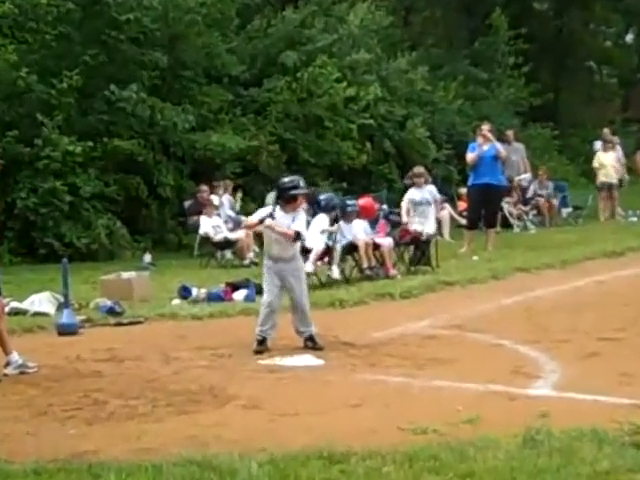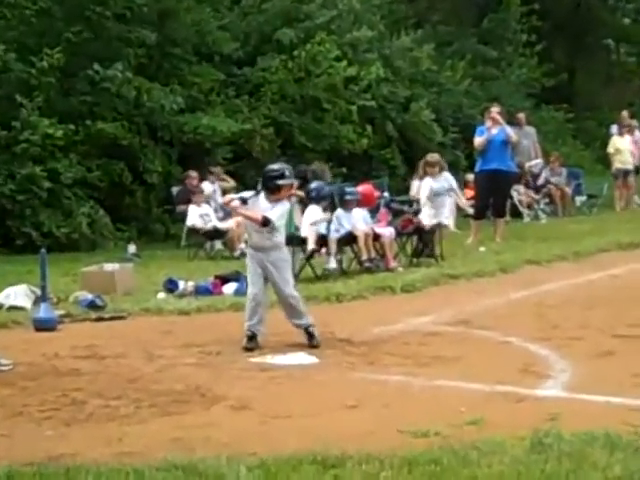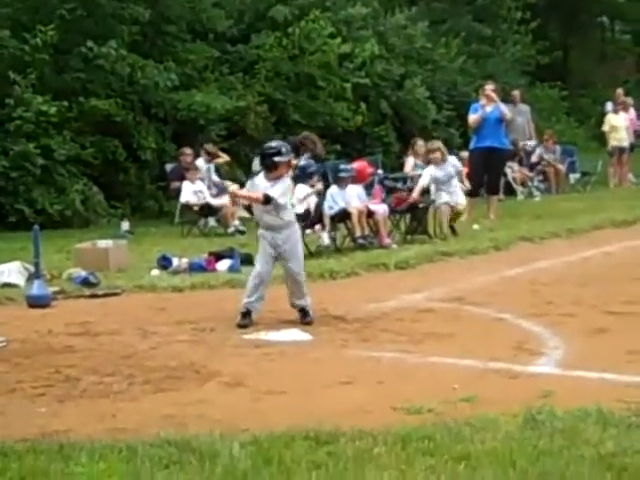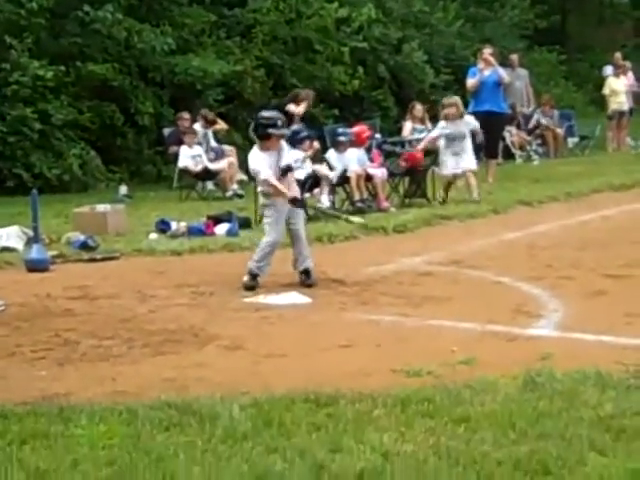
dt=0.3s
person 1, frame 1
left shoulder: (300, 214)
right shoulder: (268, 211)
left elbow: (297, 235)
right elbow: (247, 224)
left wrist: (274, 227)
right wrist: (261, 221)
left hip: (293, 263)
right hip: (272, 263)
left knee: (301, 300)
right knee: (269, 300)
left ankle: (307, 335)
right ankle: (262, 337)
person 1, frame 2
left shoulder: (284, 205)
right shoulder: (253, 197)
left elbow: (264, 221)
right elbow: (228, 201)
left wrist: (241, 210)
right wrist: (235, 201)
left hip: (276, 253)
right hip: (255, 253)
left knee: (287, 292)
right knee: (255, 293)
left ankle: (308, 327)
right ankle: (252, 333)
person 1, frame 3
left shoulder: (286, 182)
right shoulder: (255, 181)
left elbow: (266, 199)
right elbow: (242, 196)
left wrist: (241, 193)
right wrist: (236, 192)
left hip: (288, 231)
right hip: (267, 233)
left knee: (295, 270)
right knee: (261, 271)
left ankle: (303, 307)
right ankle: (247, 310)
person 1, frame 4
left shoulder: (281, 145)
right shoulder: (255, 158)
left elbow: (287, 169)
right elbow: (270, 181)
left wrist: (294, 189)
right wrist: (286, 194)
left hip: (291, 194)
right hip: (272, 200)
left knee: (299, 232)
right knee: (272, 237)
left ankle: (304, 269)
right ankle: (253, 272)
person 2, frame 1
left shoulder: (496, 146)
right shoulder: (473, 146)
left elbow: (503, 156)
right elbow: (470, 161)
left wrist: (493, 140)
right wrist: (479, 147)
left hip: (495, 184)
right hip: (476, 184)
left knee: (491, 216)
right knee: (473, 216)
left ankle: (490, 247)
right ankle: (466, 246)
person 2, frame 2
left shoulder: (506, 129)
right shoulder: (481, 129)
left elbow: (514, 140)
right elbow: (478, 146)
left wrist: (502, 123)
right wrist: (488, 131)
left hip: (505, 170)
right hip: (484, 170)
left knee: (500, 205)
right knee: (480, 204)
left ankle: (498, 237)
right ankle: (473, 236)
person 2, frame 3
left shoulder: (500, 107)
right shoulder: (475, 106)
left elbow: (508, 117)
right elbow: (472, 123)
left wrist: (497, 101)
right wrist: (482, 109)
left hip: (499, 148)
right hip: (479, 147)
left knee: (494, 182)
right knee: (475, 182)
left ankle: (492, 214)
person 2, frame 4
left shoulder: (498, 70)
right shoulder: (473, 70)
left elbow: (506, 81)
right elbow: (470, 87)
left wrist: (495, 65)
right wrist: (481, 73)
left hip: (497, 112)
right hip: (477, 111)
left knee: (493, 146)
left ankle: (490, 178)
